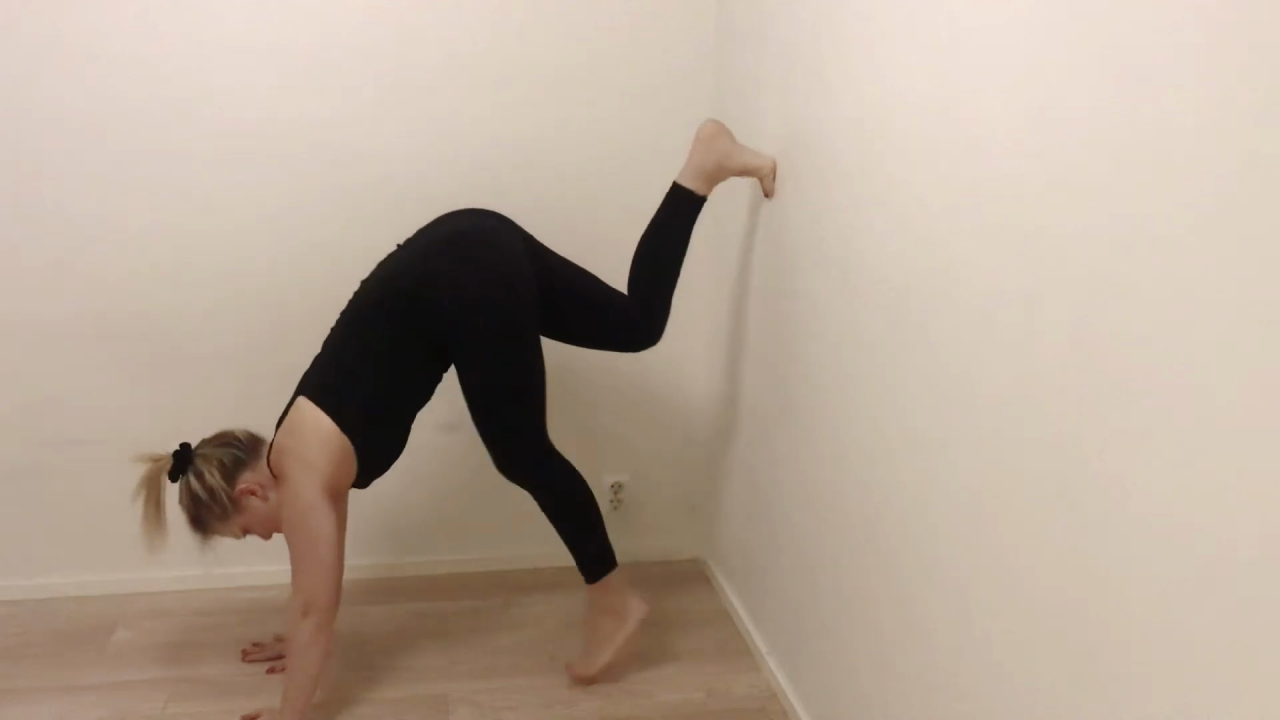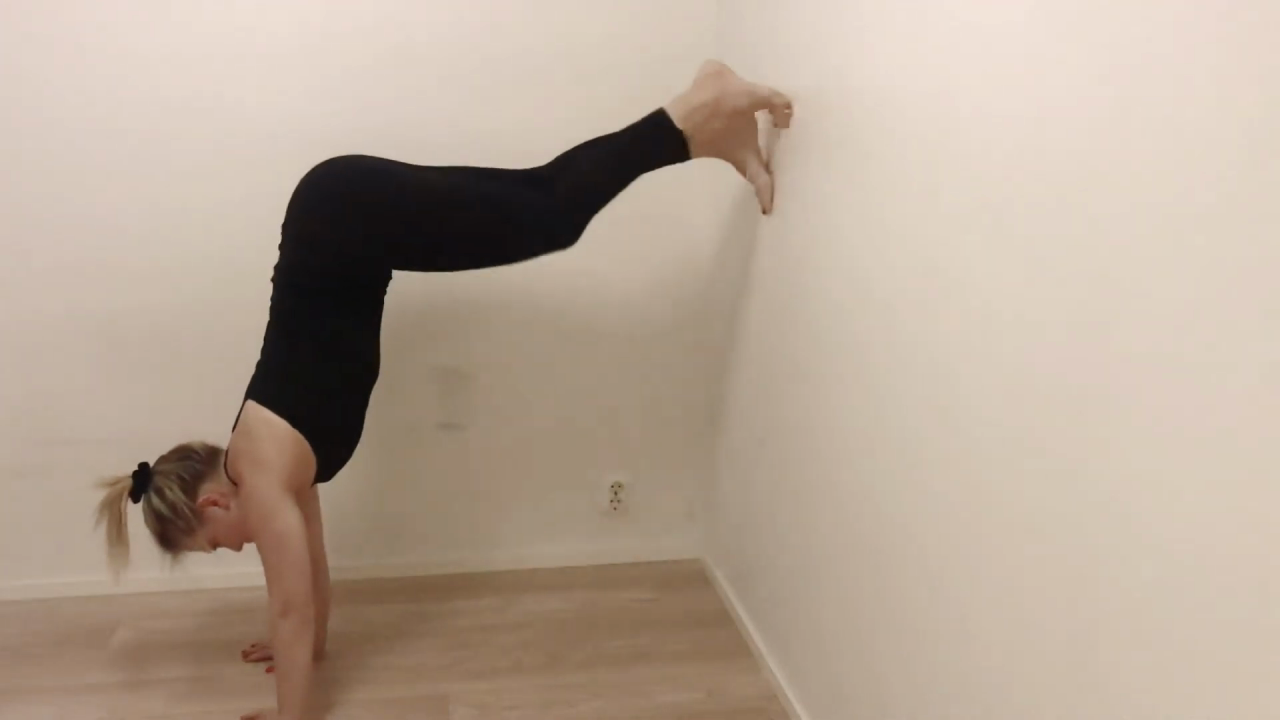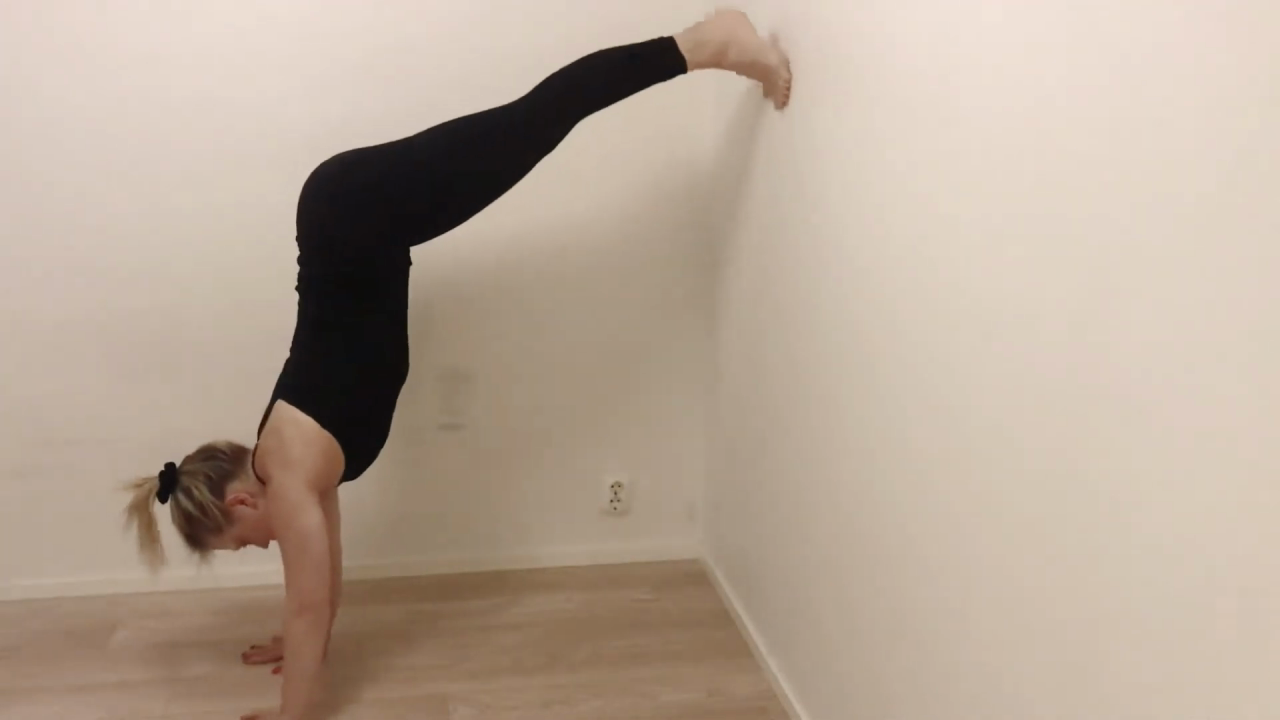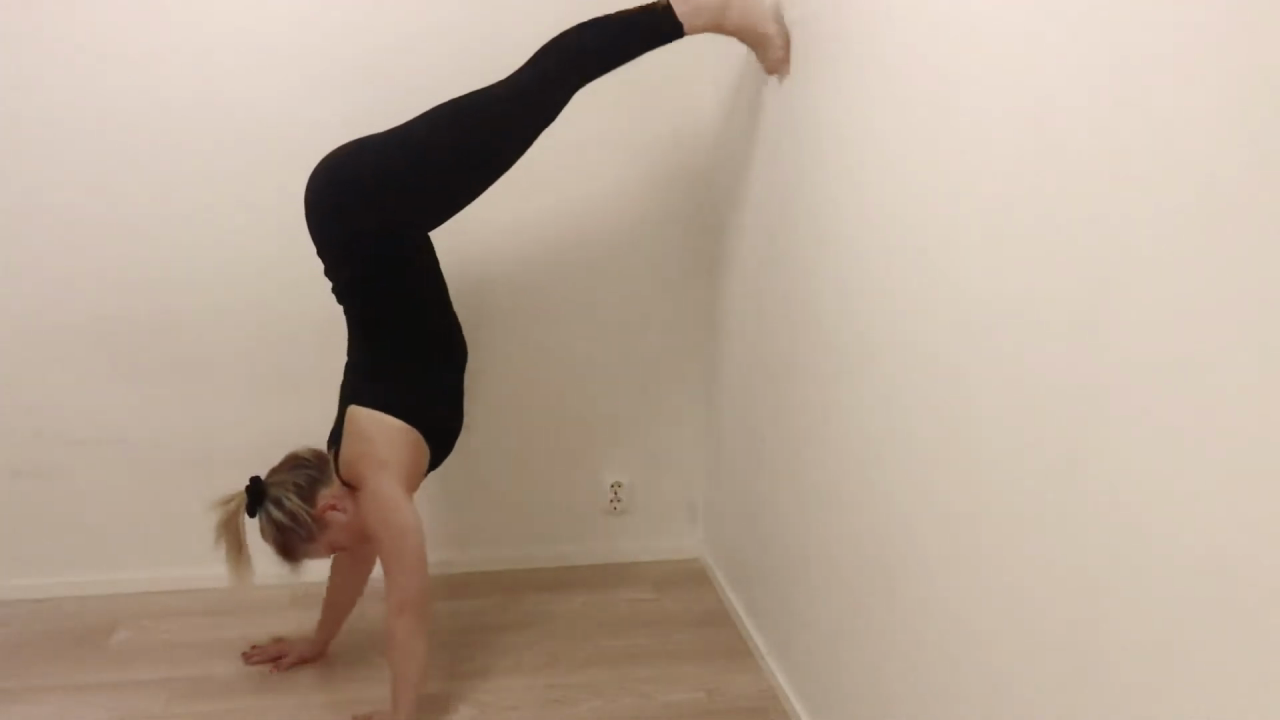
dt=0.7s
person 1, frame 1
left shoulder: (300, 473)
right shoulder: (308, 454)
left elbow: (313, 611)
right wrist: (303, 640)
left hip: (472, 266)
right hip: (472, 251)
left knee: (523, 456)
right knee: (633, 325)
left ankle: (611, 602)
right ankle: (705, 162)
person 1, frame 2
left shoulder: (261, 480)
right shoulder: (271, 461)
left elbow: (289, 609)
right elbow: (310, 559)
right wrist: (310, 641)
left hip: (351, 214)
right hip: (348, 213)
left knee: (551, 216)
right knee: (545, 191)
left ankle: (699, 109)
right ankle: (710, 126)
person 1, frame 3
left shoulder: (288, 477)
right shoulder: (290, 463)
left elbow: (308, 608)
right elbow: (318, 580)
right wrist: (301, 646)
left hip: (357, 211)
right hip: (353, 214)
left knee: (531, 117)
right knee: (527, 122)
left ankle: (706, 44)
person 1, frame 4
left shoulder: (374, 471)
right shoulder: (356, 468)
left elbow: (406, 607)
right elbow: (362, 547)
right wrist: (315, 642)
left hip: (367, 199)
right hip: (356, 201)
left knee: (530, 94)
